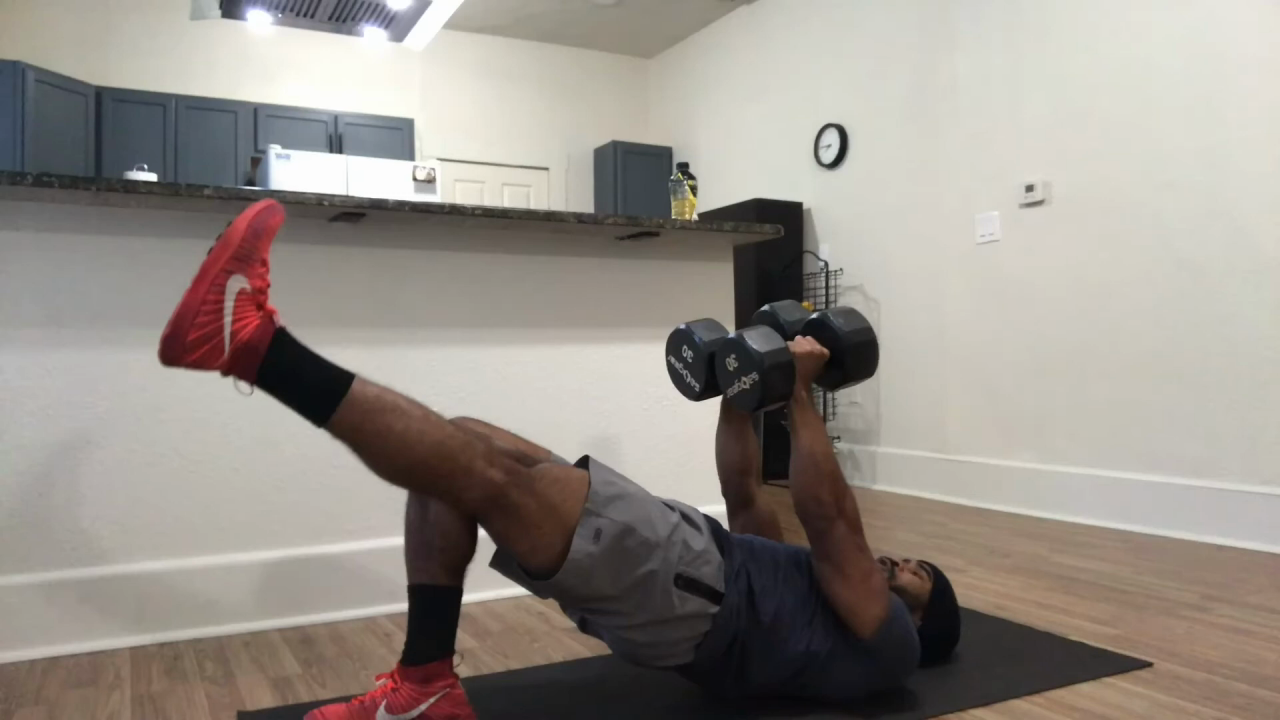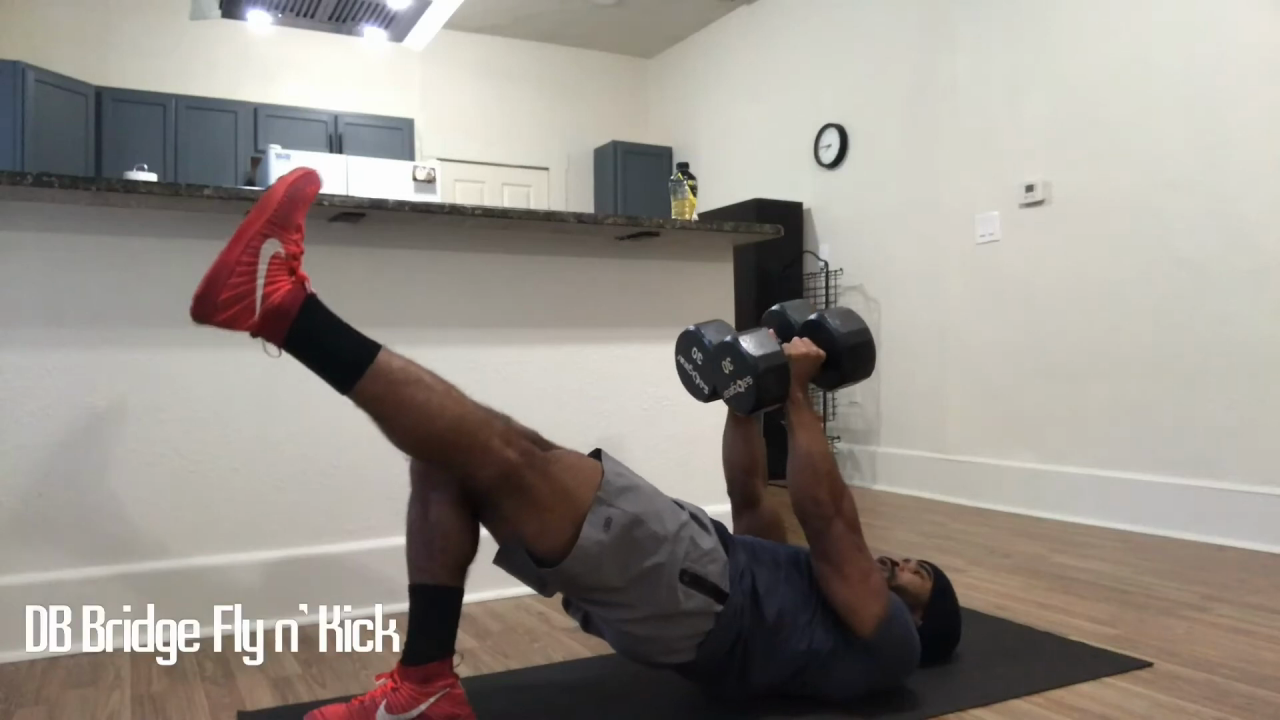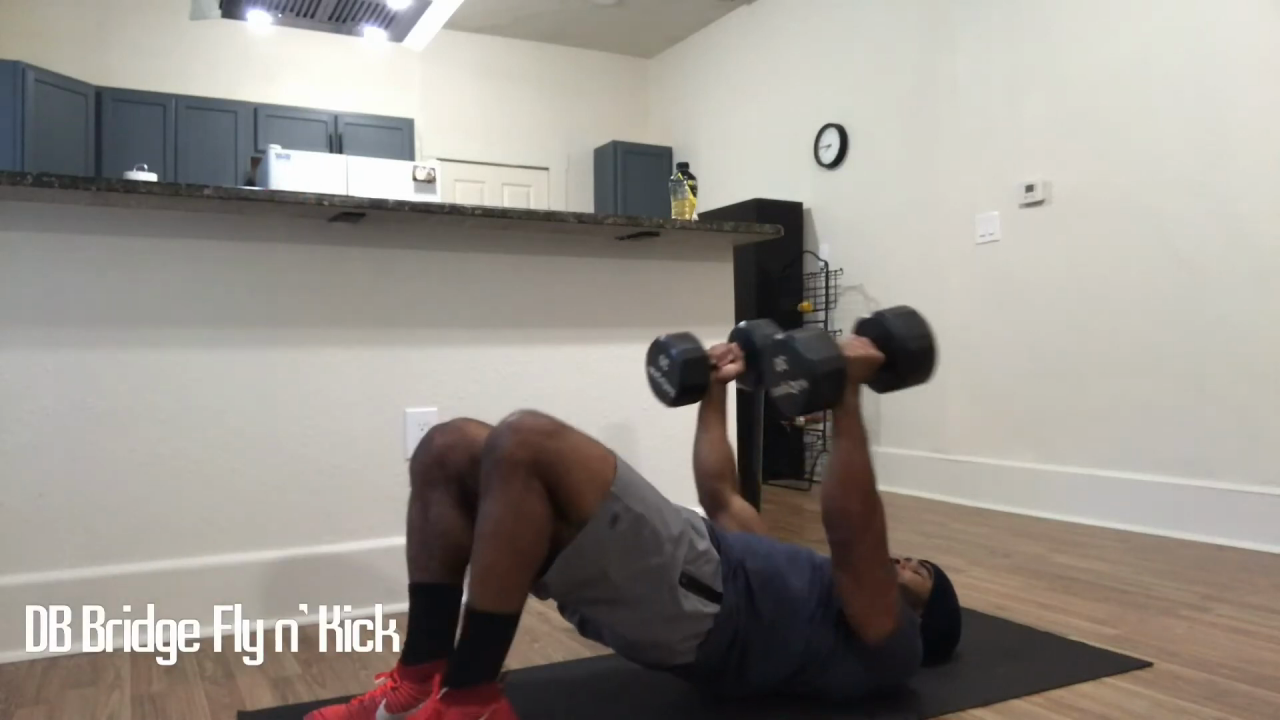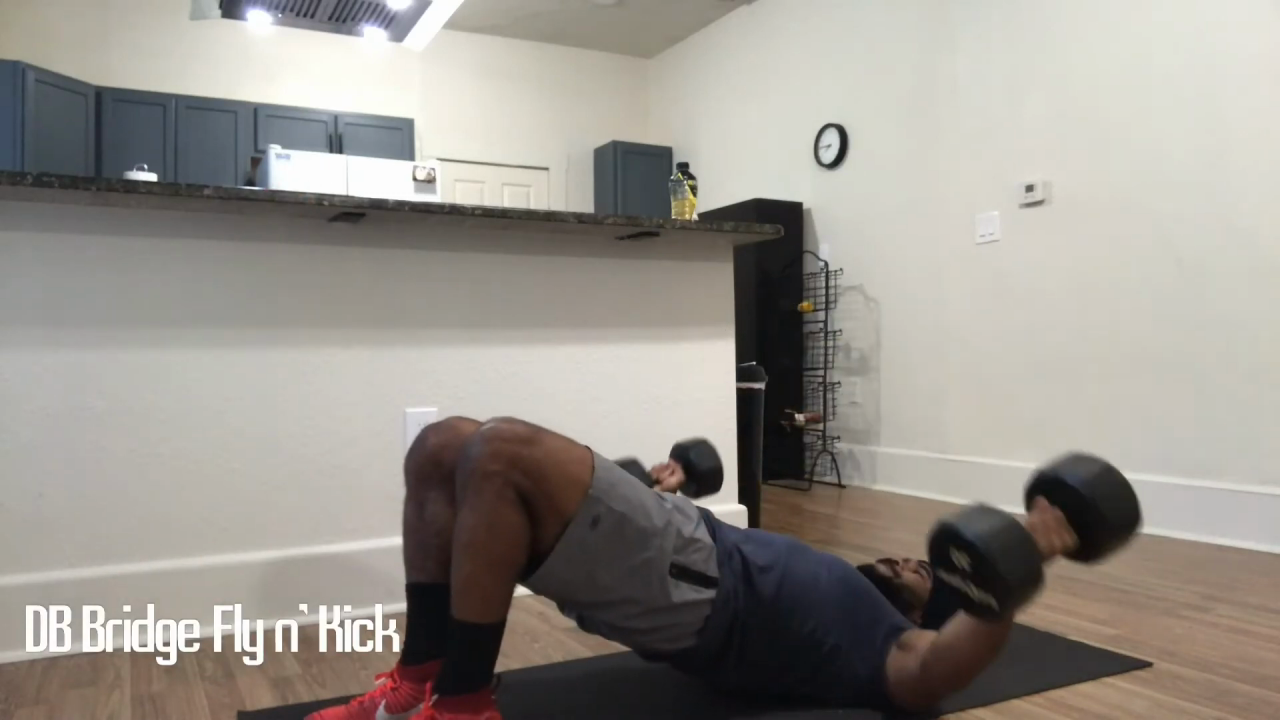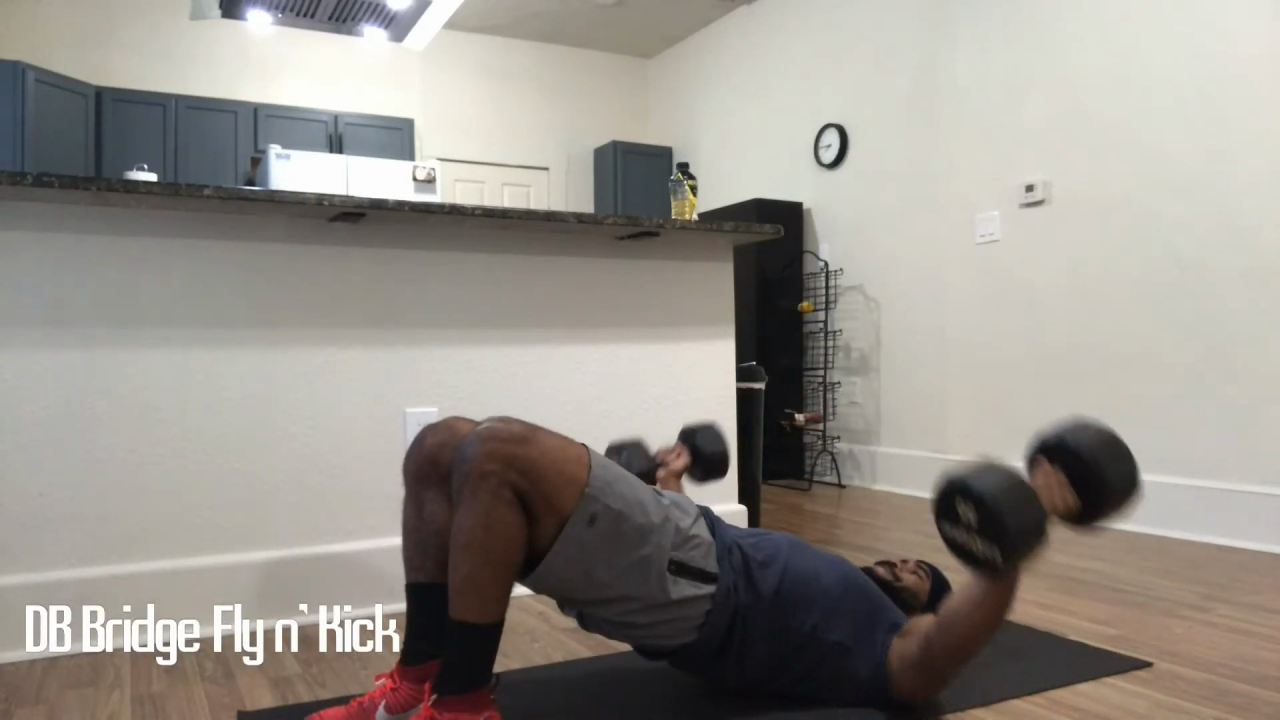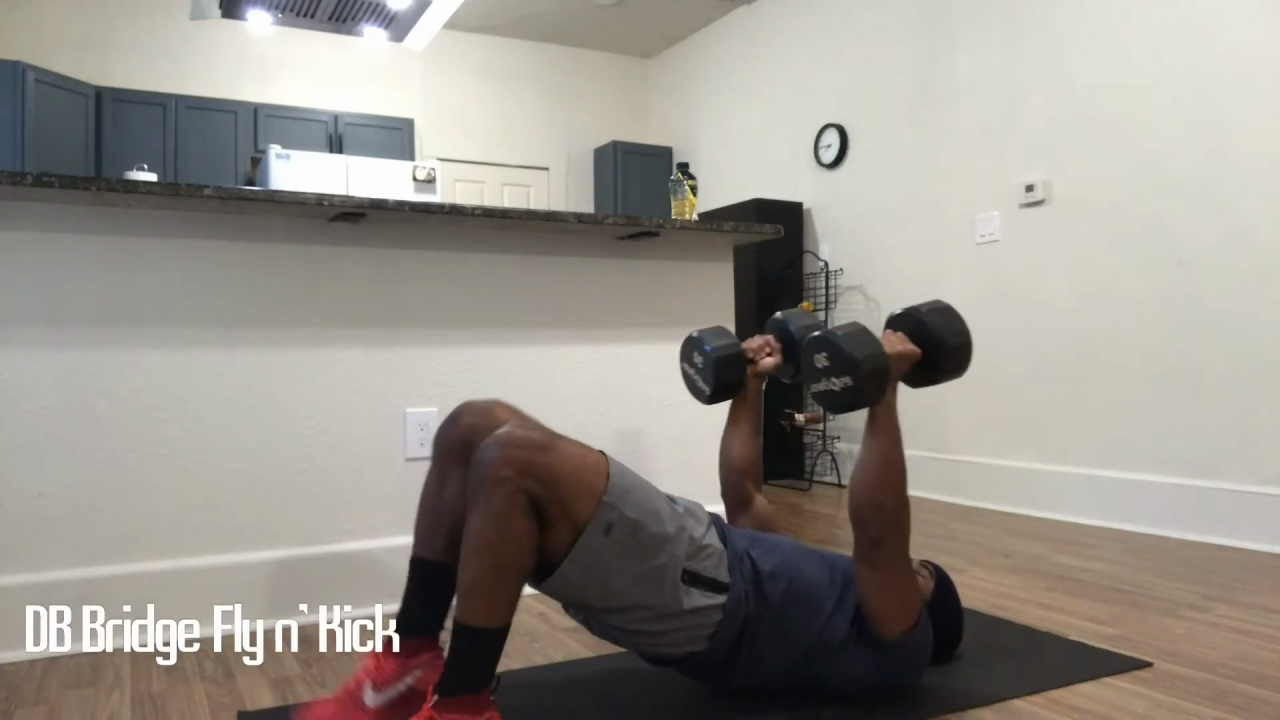
dt=0.7s
person 1, frame 1
left shoulder: (885, 642)
right shoulder: (809, 586)
left elbow: (831, 521)
right elbow: (744, 499)
left wrist: (801, 397)
left hip: (689, 592)
right hip: (660, 578)
left knee: (485, 472)
right knee: (457, 448)
left ankle: (250, 340)
person 1, frame 2
left shoulder: (885, 644)
right shoulder: (816, 589)
left elbow: (827, 519)
right elbow: (750, 500)
left wrist: (797, 396)
left hip: (690, 591)
right hip: (659, 581)
left knee: (503, 453)
right knee: (448, 460)
left ankle: (280, 306)
person 1, frame 3
left shoulder: (887, 643)
right shoulder: (814, 583)
left elbow: (857, 533)
right elbow: (721, 495)
left wrist: (847, 399)
right wrist: (715, 395)
left hip: (688, 593)
right hip: (661, 569)
left knee: (526, 441)
right knee: (450, 449)
person 1, frame 4
left shoulder: (893, 642)
right shoulder: (835, 594)
right wrist: (672, 495)
left hip: (690, 581)
left knee: (500, 453)
right knee: (443, 448)
person 1, frame 5
left shoulder: (888, 645)
right shoulder: (835, 595)
left elbow: (946, 650)
right wrist: (673, 481)
left hip: (689, 582)
right hip: (679, 557)
left knee: (496, 453)
right knee: (443, 448)
person 1, frame 6
left shoulder: (894, 644)
right shoulder: (824, 586)
left elbow: (878, 533)
right elbow: (743, 496)
left wrist: (885, 395)
right wrist: (749, 390)
left hip: (699, 593)
left knee: (512, 458)
right knee: (473, 426)
right ankle: (410, 661)
